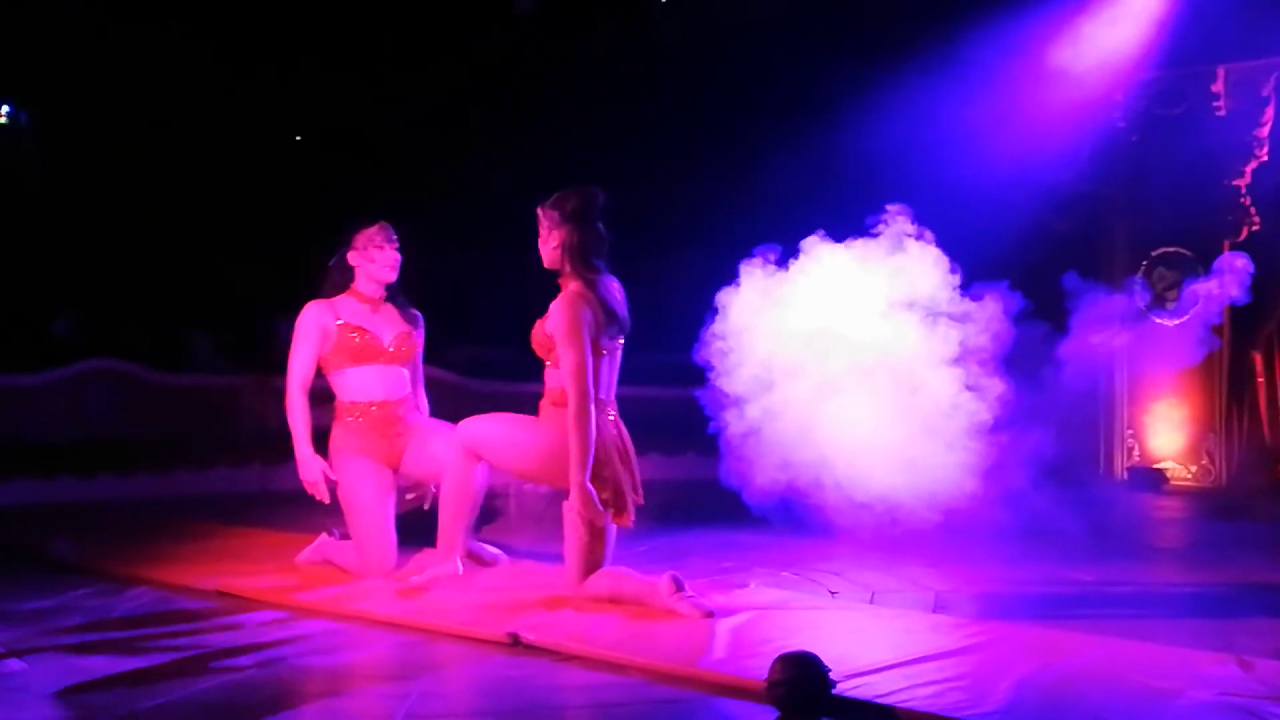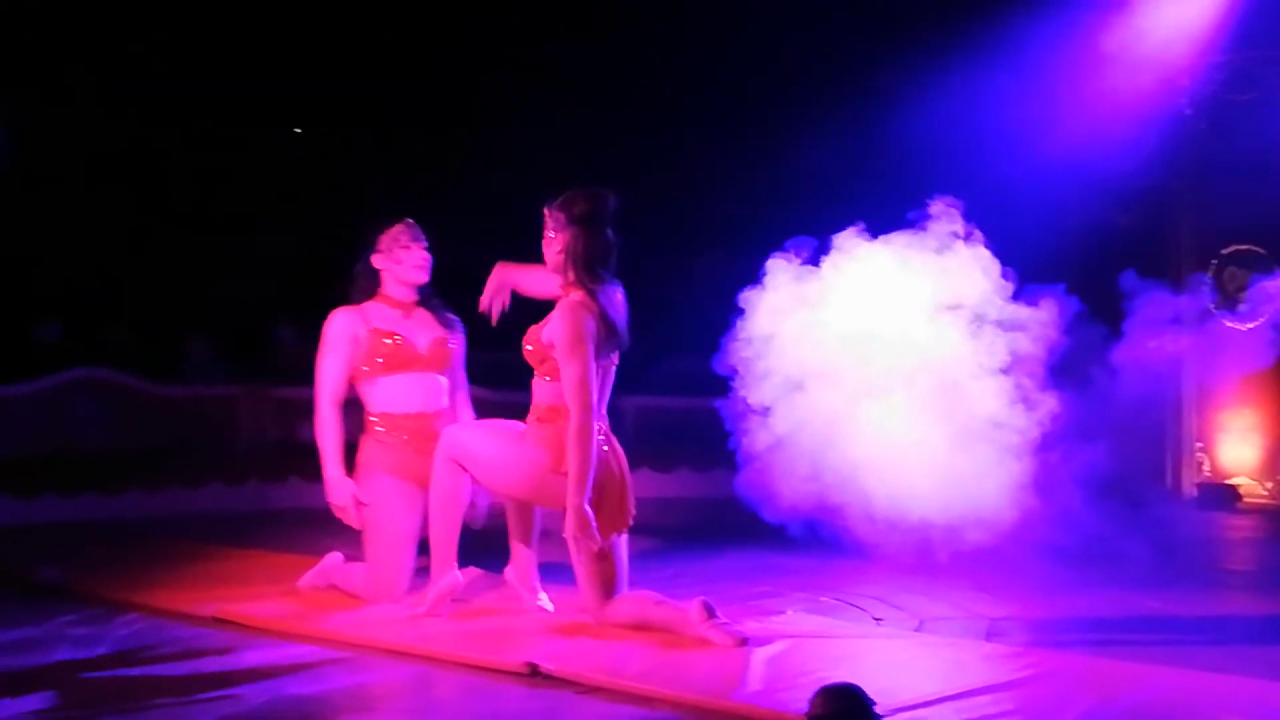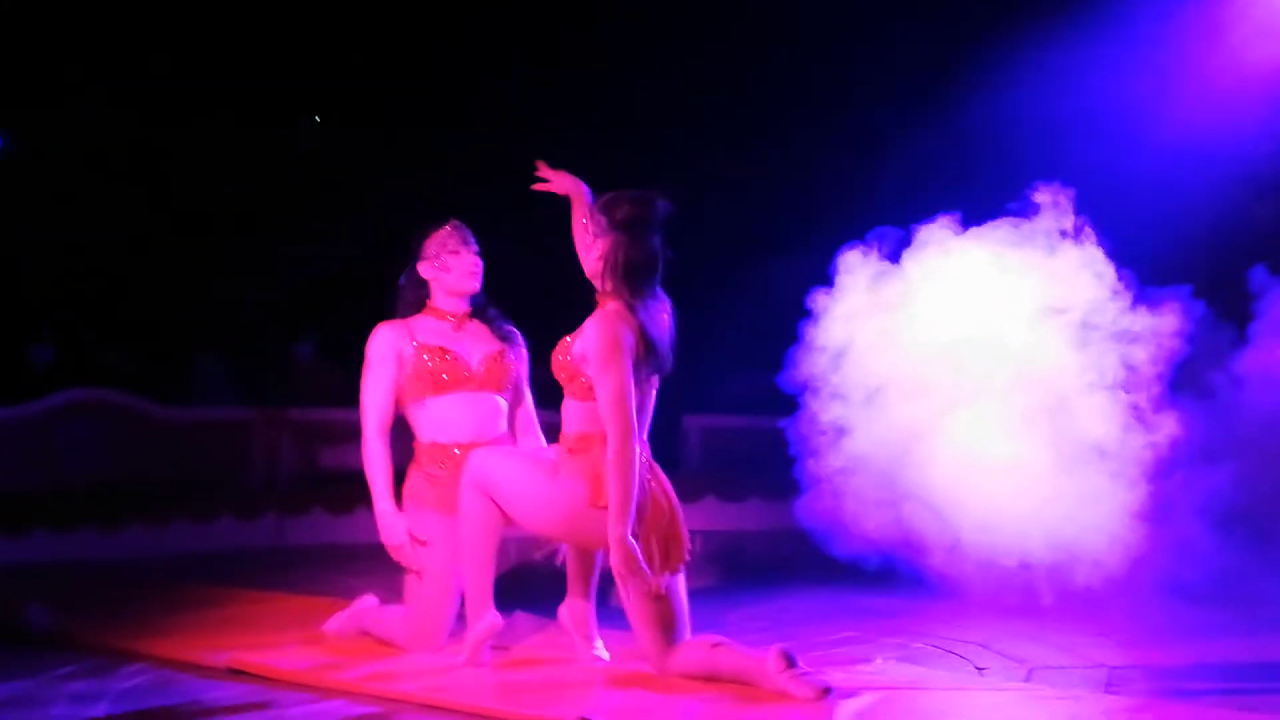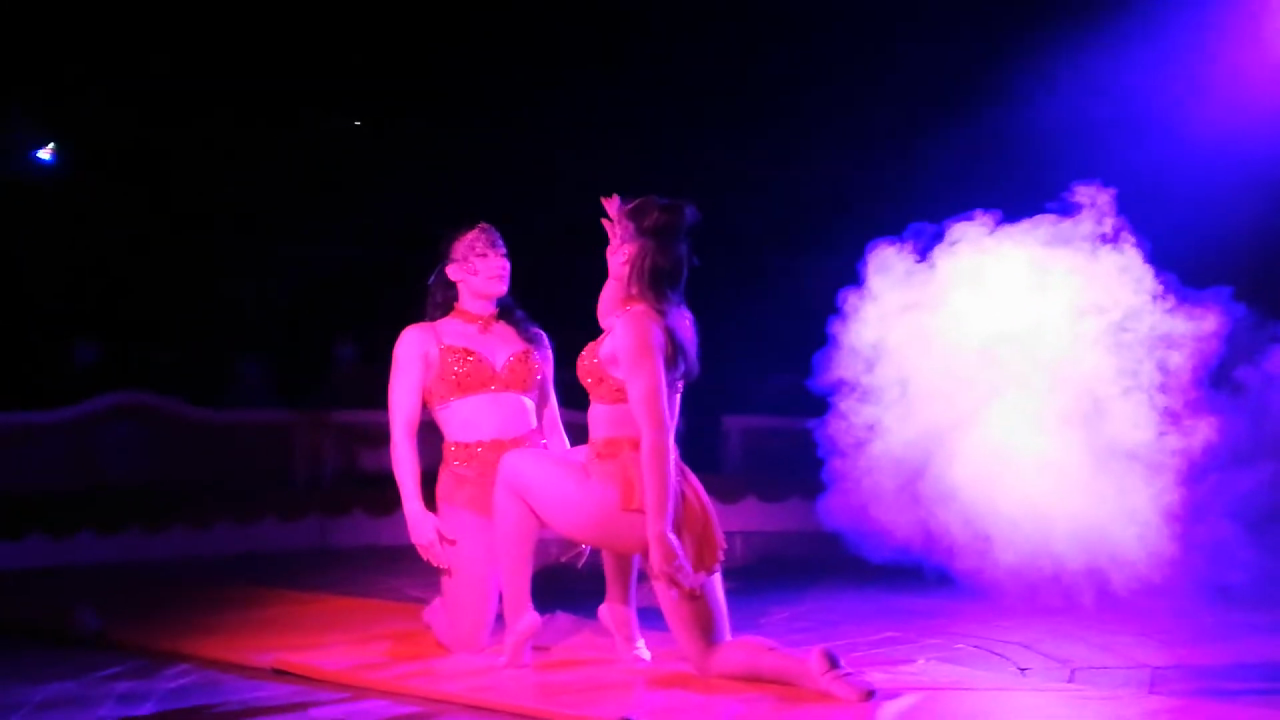
dt=0.3s
person 1, frame 1
left shoulder: (568, 305)
right shoulder: (610, 289)
left elbow: (580, 398)
left wrist: (579, 478)
left hip: (567, 443)
right hip: (607, 444)
left knee: (469, 435)
right knee: (585, 580)
left ankle: (449, 556)
right ankle: (660, 591)
person 1, frame 2
left shoulder: (570, 314)
right shoulder: (608, 294)
left elbow: (582, 414)
right elbow: (557, 283)
left wrist: (576, 501)
left hip: (560, 462)
right hip: (599, 465)
left knee: (453, 441)
right knee: (608, 607)
left ankle: (443, 574)
right ankle: (689, 617)
person 1, frame 3
left shoulder: (606, 325)
right shoulder: (655, 308)
left elbow: (622, 436)
right elbow: (604, 313)
left wrist: (619, 533)
right wrist: (583, 202)
left hip: (598, 495)
right hip: (644, 499)
left knee: (481, 467)
right knee: (670, 655)
left ankle: (481, 616)
right ankle: (767, 668)
person 1, frame 4
left shoulder: (636, 326)
right shoulder: (671, 317)
left elbow: (655, 434)
left wrist: (658, 531)
left hip: (632, 501)
right hip: (672, 504)
left knee: (514, 468)
right knee: (713, 657)
left ankle: (518, 619)
right ankle: (810, 668)
person 2, frame 1
left shoulder: (411, 319)
right shoulder: (320, 314)
right elbow: (296, 390)
left wrist: (424, 464)
right wrist: (305, 454)
left hip: (410, 432)
right hip: (356, 439)
right knee: (378, 565)
right ankle: (328, 547)
person 2, frame 2
left shoulder: (448, 324)
right shoulder: (348, 321)
right elbow: (326, 405)
right wrist: (335, 475)
right hip: (388, 456)
right knee: (387, 591)
right ankle: (335, 570)
person 2, frame 3
left shoulder: (506, 337)
left elbow: (526, 427)
right elbow: (374, 432)
right wrist: (386, 511)
right hip: (437, 485)
right ankle: (368, 614)
person 2, frame 4
left shoulder: (532, 339)
left elbow: (551, 427)
right elbow: (402, 433)
right wrist: (415, 510)
right hip: (470, 486)
right ankle: (443, 608)
